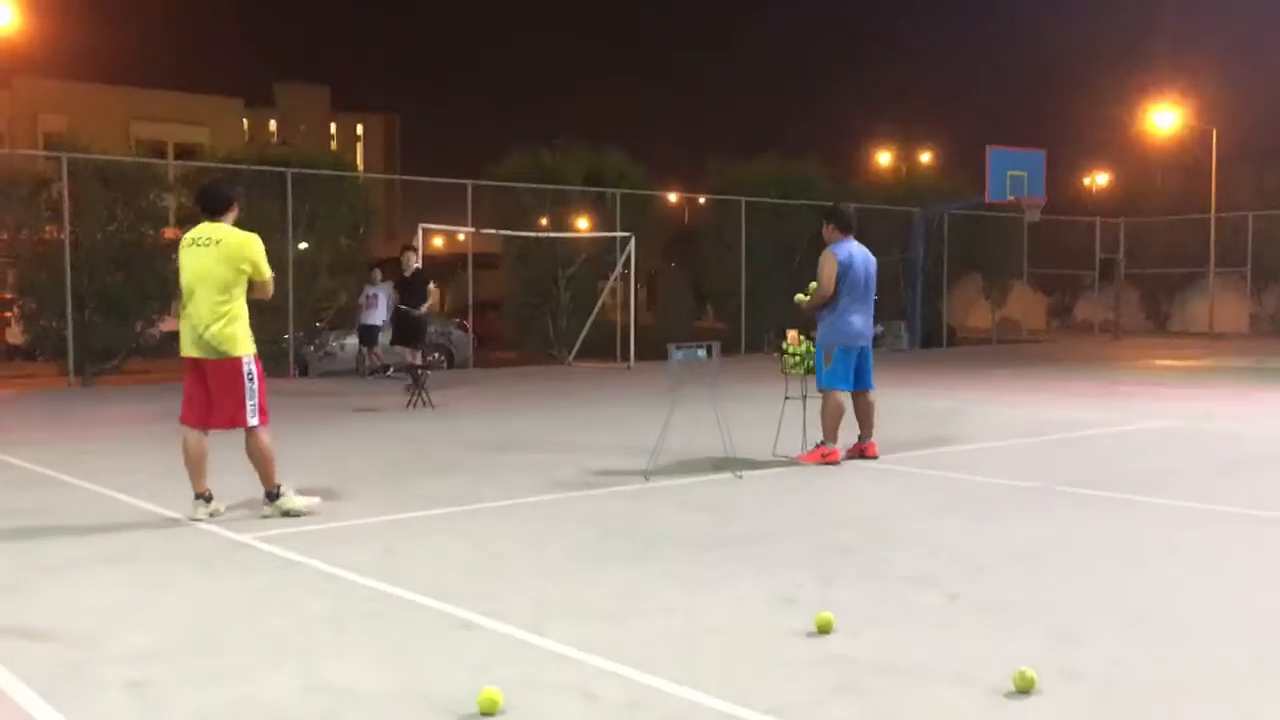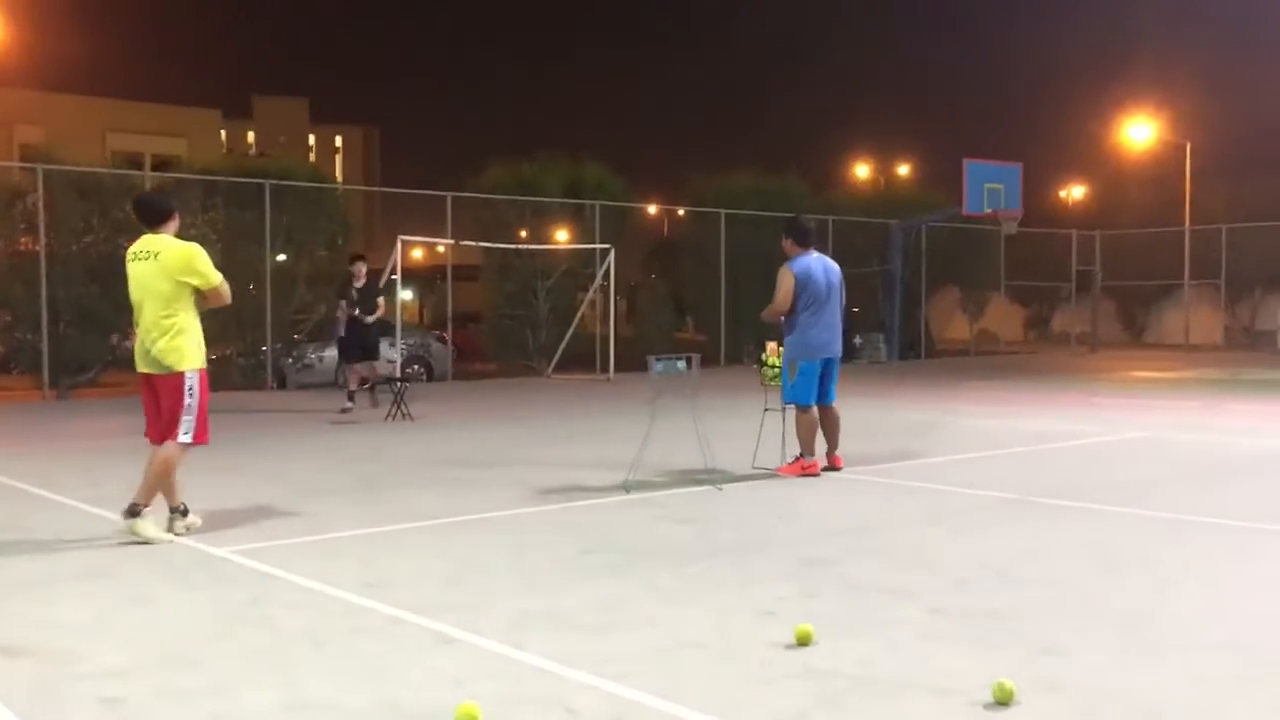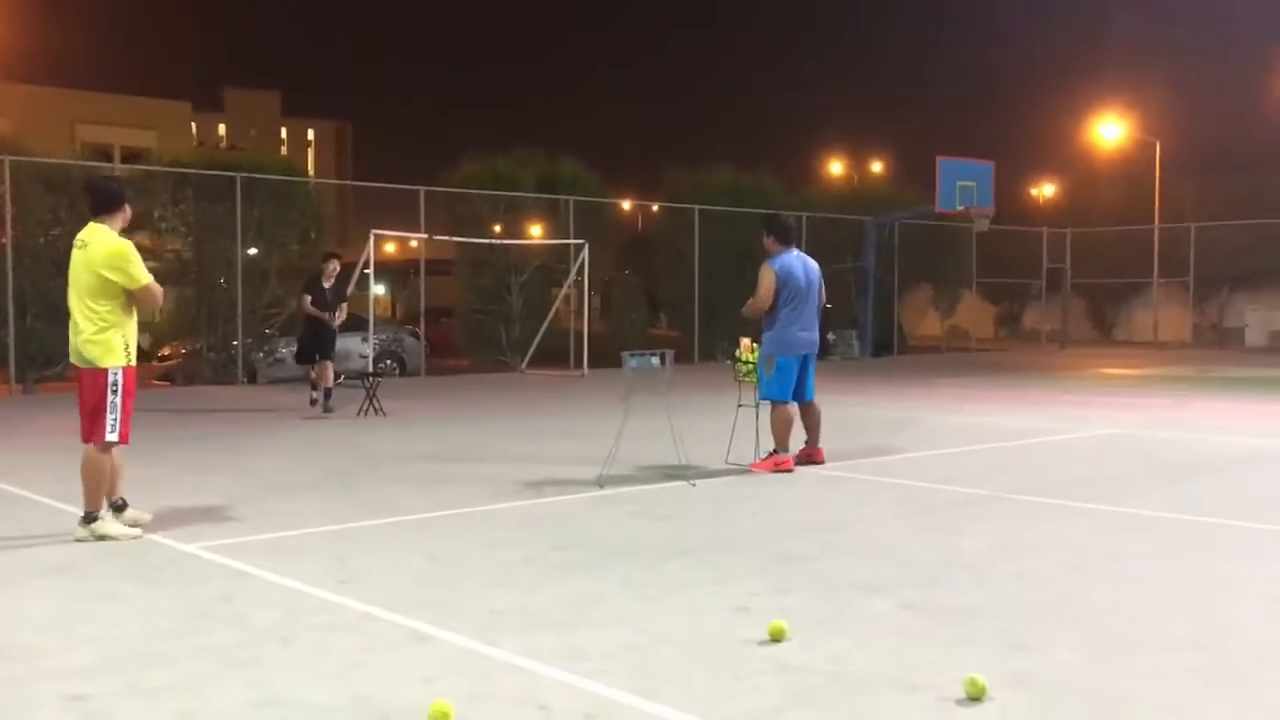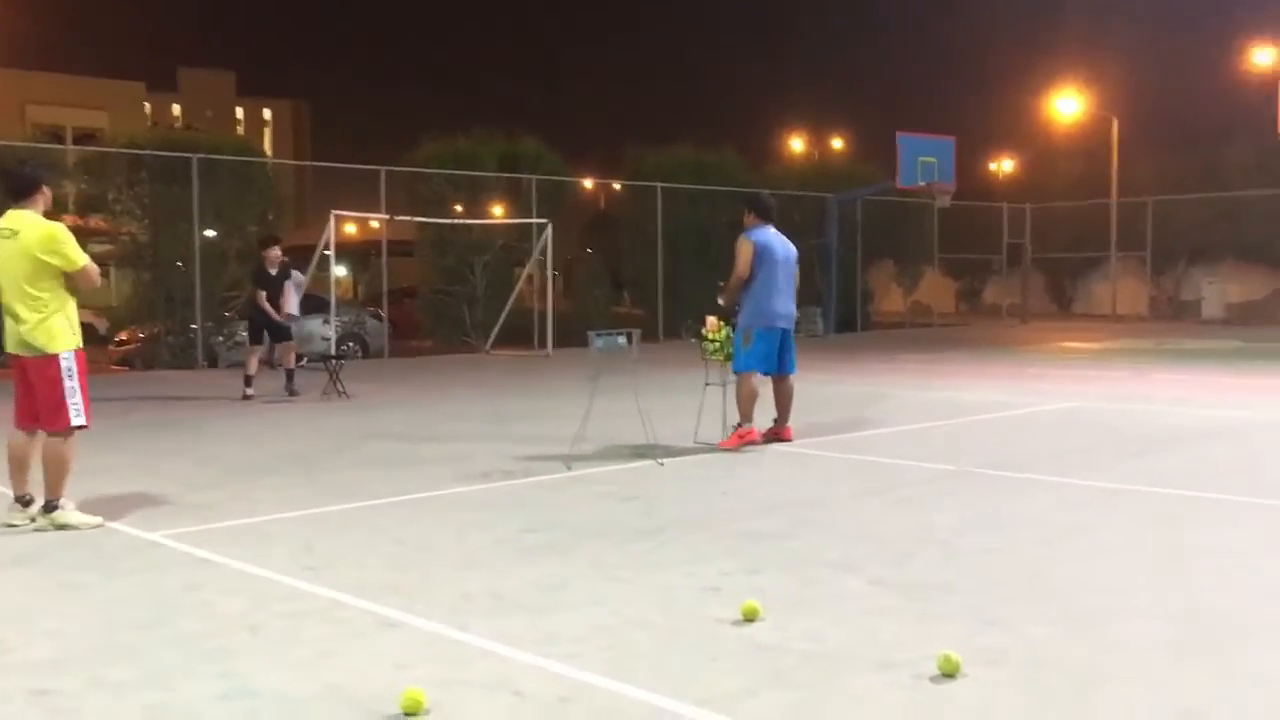
dt=0.5s
person 1, frame 1
left shoulder: (187, 242)
right shoulder: (245, 241)
right elbow: (265, 290)
left wrist: (232, 285)
left hip: (193, 345)
right hip: (231, 345)
left knee: (194, 424)
right knee: (254, 423)
left ankle: (201, 499)
right ankle: (275, 495)
person 1, frame 2
left shoulder: (134, 254)
right shoulder: (187, 252)
right elbow: (223, 297)
left wrist: (187, 295)
left hip: (148, 357)
right hip: (179, 358)
left knee: (163, 438)
right knee: (176, 440)
left ankle: (179, 512)
right ankle: (135, 511)
person 1, frame 3
left shoulder: (84, 240)
right shoulder: (117, 248)
right elbow: (154, 299)
left wrist: (130, 289)
right wrist: (145, 287)
left hip: (87, 349)
right hip: (109, 353)
left knee: (100, 438)
right knee: (103, 439)
left ankle: (117, 505)
right ankle: (93, 519)
person 1, frame 4
right shoulder: (50, 232)
right elbow: (91, 278)
right wrist: (69, 271)
right hip: (55, 341)
right knee: (65, 426)
right ankle: (54, 506)
person 2, frame 1
left shoulder: (832, 254)
right shoulder: (867, 255)
left elbow: (826, 291)
left wrist: (808, 304)
left hip: (836, 332)
right hip: (862, 330)
left knee: (832, 389)
right knee: (861, 389)
left ankle: (829, 448)
right ankle: (866, 443)
person 2, frame 2
left shoulder: (790, 270)
right shoulder: (832, 266)
left elbow: (780, 307)
right elbow: (840, 302)
left wrist: (766, 316)
left hip: (804, 345)
right hip: (831, 344)
left knee: (804, 403)
right knee: (826, 402)
left ankle: (808, 461)
right ankle: (832, 456)
person 2, frame 3
left shoulder: (772, 267)
right shoulder: (811, 264)
left elbow: (762, 304)
right elbow: (821, 300)
left wrist: (746, 310)
left hip: (781, 342)
right hip: (808, 340)
left knee: (779, 400)
right knee: (805, 398)
left ankle: (781, 456)
right ankle: (813, 449)
person 2, frame 4
left shoulder: (749, 239)
right shoulder: (788, 244)
left elbow: (740, 274)
left wrist: (727, 297)
left hip: (758, 315)
right hip: (785, 315)
left knee: (747, 370)
right knee: (782, 374)
left ankle: (746, 428)
right ankle: (781, 427)
